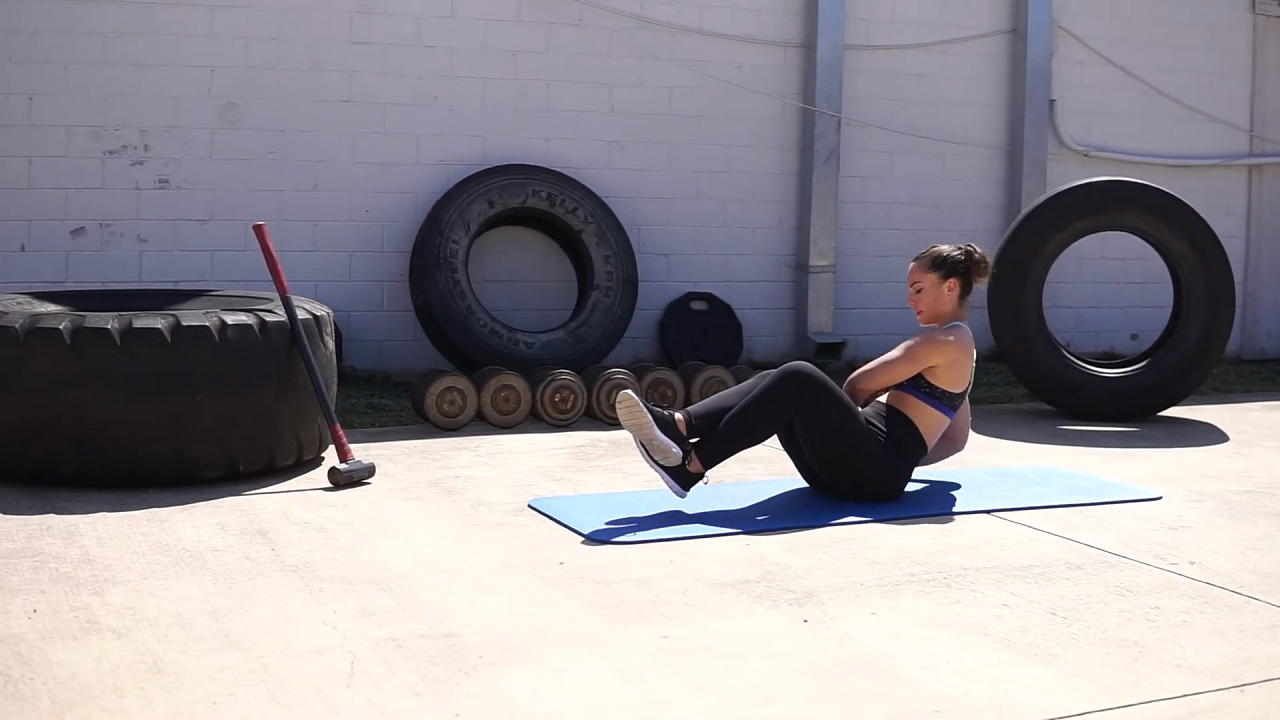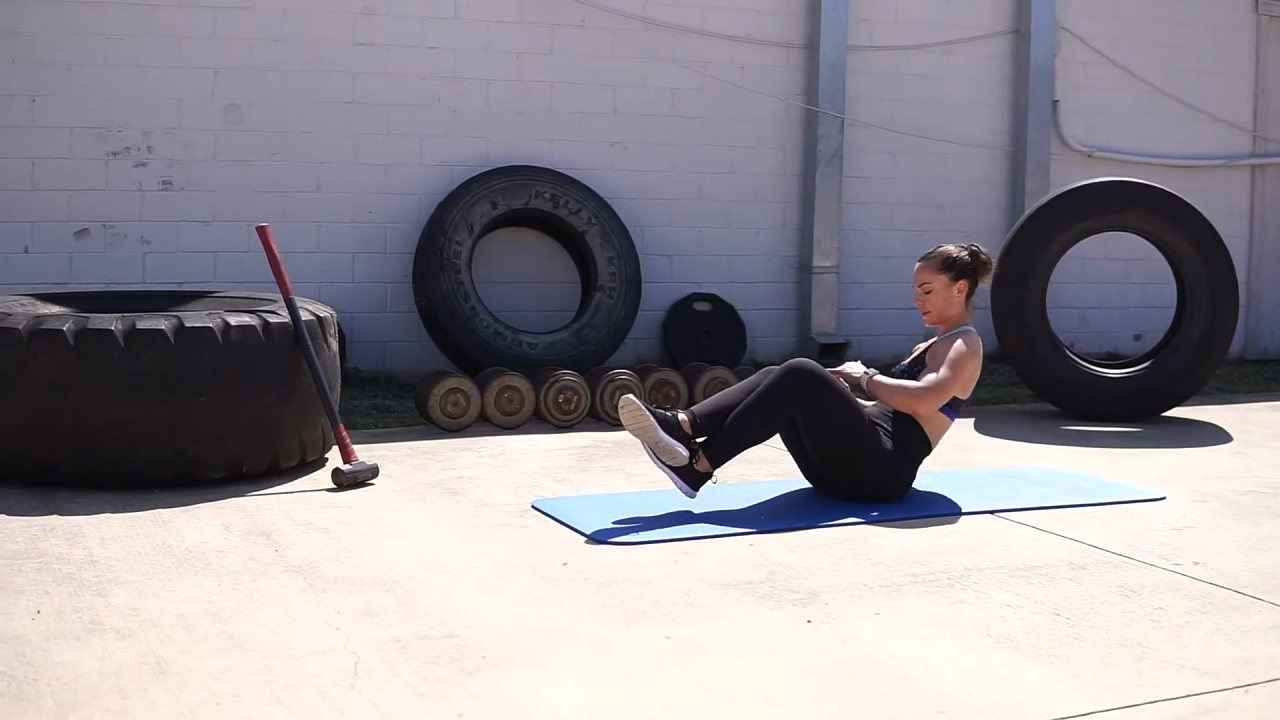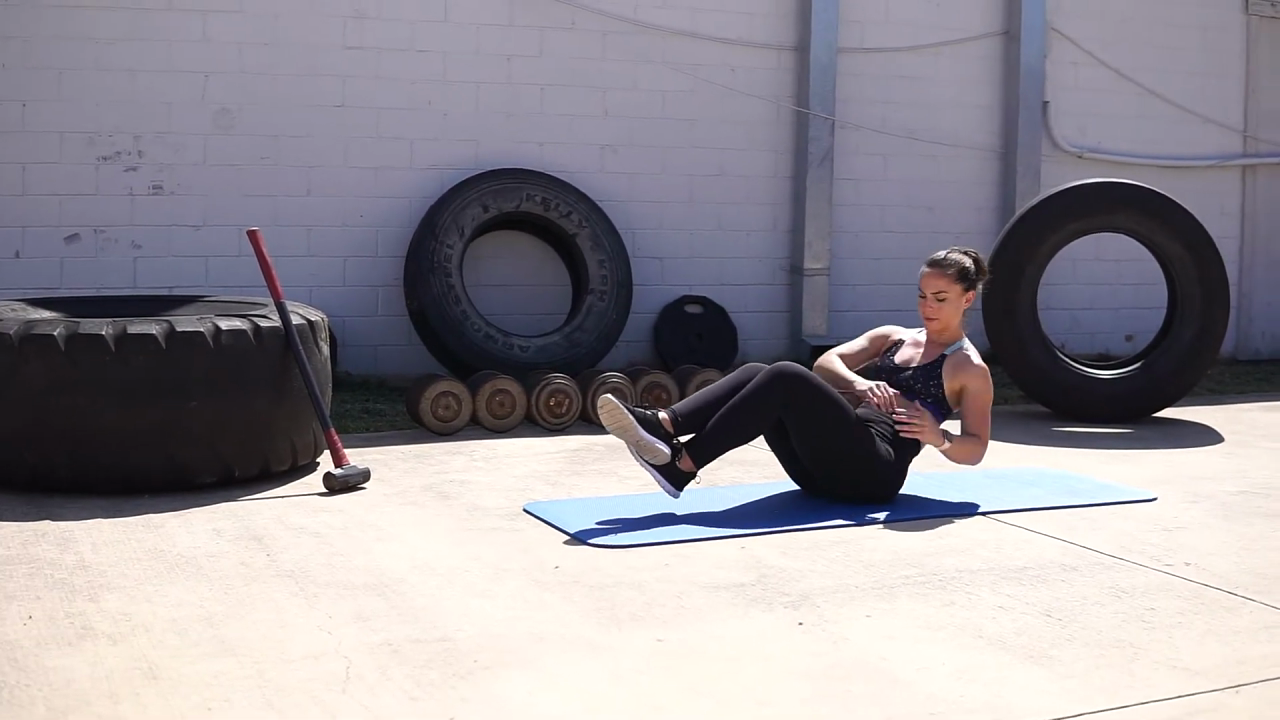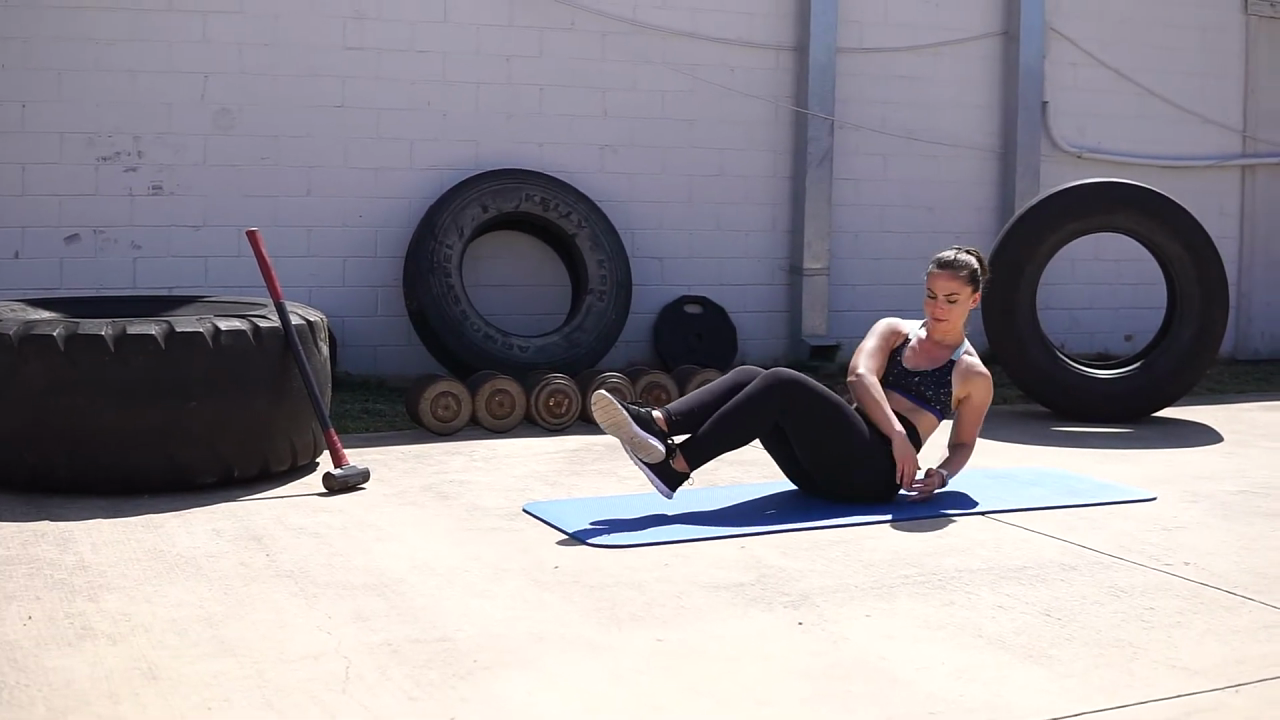
dt=0.2s
person 1, frame 1
left shoulder: (947, 342)
right shoulder: (949, 347)
left elbow: (863, 383)
right elbow: (955, 440)
left wrist: (829, 396)
left hip: (875, 471)
right hip: (848, 465)
left knee: (797, 377)
right knee: (772, 382)
left ankle: (690, 465)
right ankle: (675, 425)
person 1, frame 2
left shoulder: (963, 347)
right shoulder: (933, 346)
left elbow: (922, 399)
left wrist: (865, 377)
right wrist: (851, 386)
left hip: (881, 470)
right hip: (843, 467)
left knee: (800, 373)
right knee: (774, 377)
left ankle: (698, 464)
right ankle: (680, 425)
person 1, frame 3
left shoulder: (969, 367)
right shoulder: (895, 337)
left elbow: (975, 448)
right elbow: (826, 364)
left wrist: (937, 437)
right wrist: (857, 383)
left hip: (873, 470)
right hip: (826, 469)
left knee: (785, 377)
right knee: (754, 374)
left ankle: (682, 464)
right ankle: (660, 424)
person 1, frame 4
left shoulder: (974, 375)
right shoulder: (894, 331)
left elbow: (963, 446)
right elbow: (859, 378)
left wrist: (941, 474)
right wrist: (898, 436)
left hip: (872, 470)
right hip: (823, 469)
left knee: (782, 384)
right knee: (749, 377)
left ankle: (676, 464)
right ankle: (654, 422)
